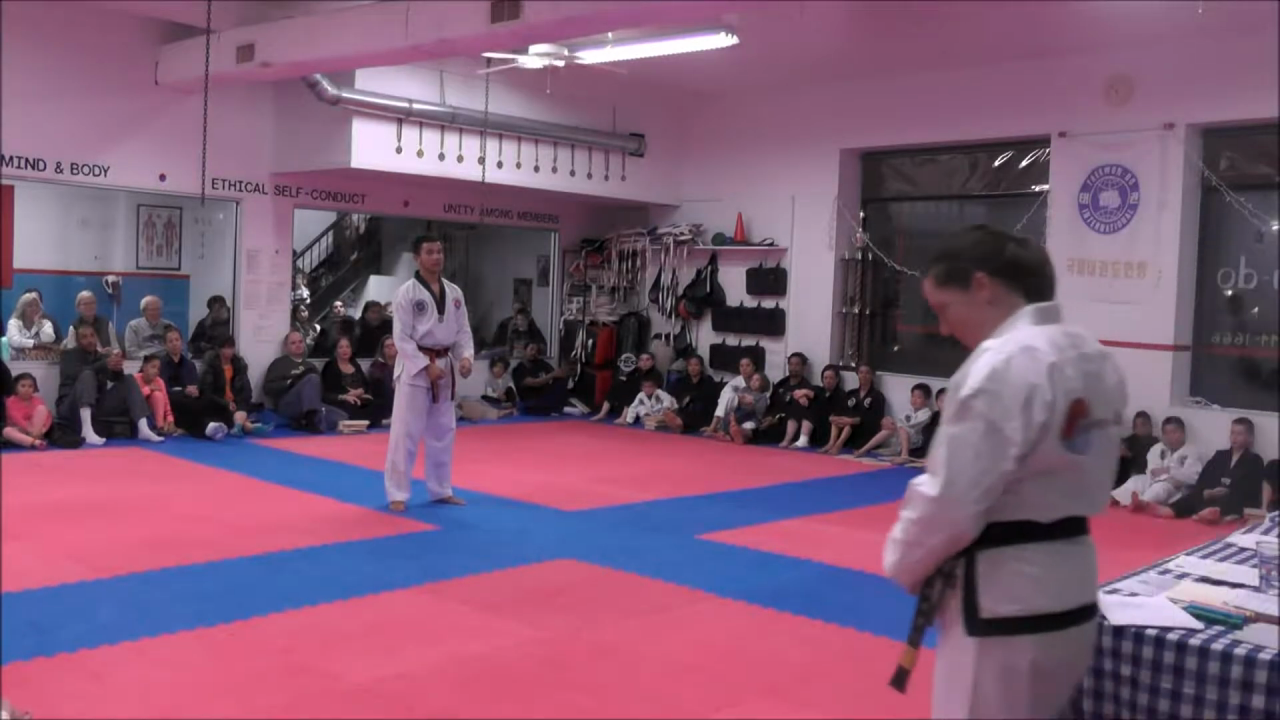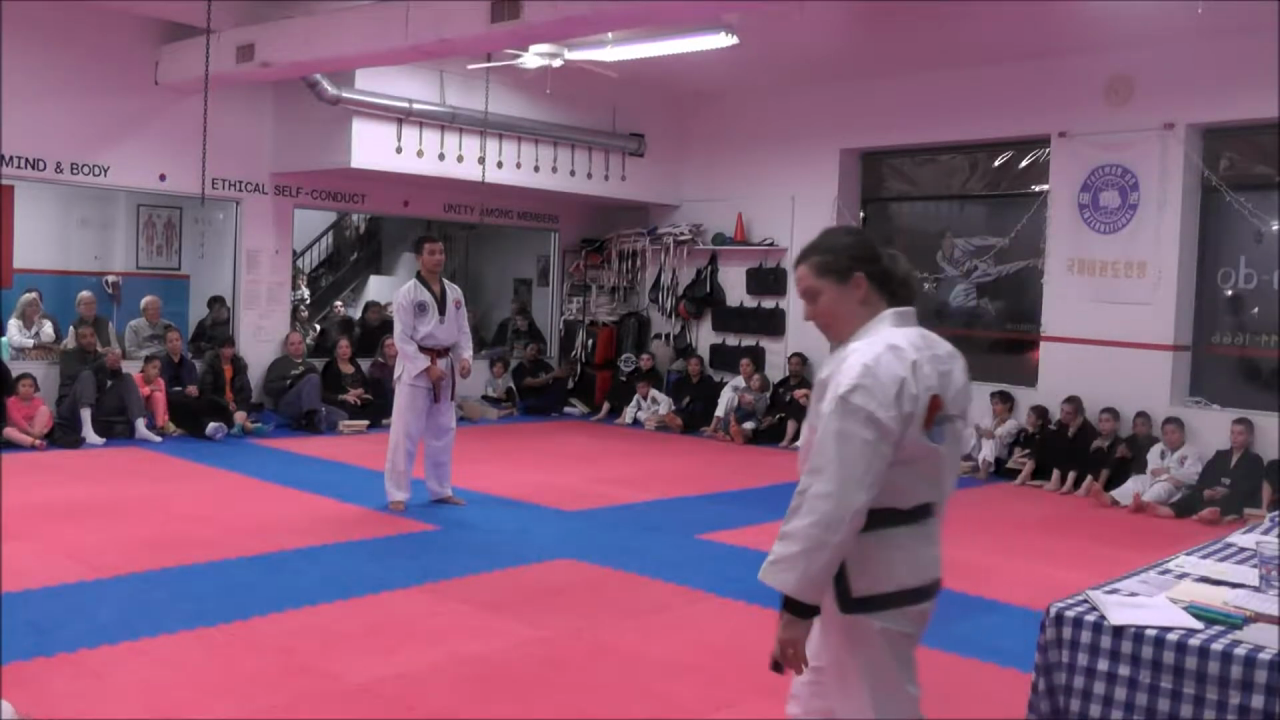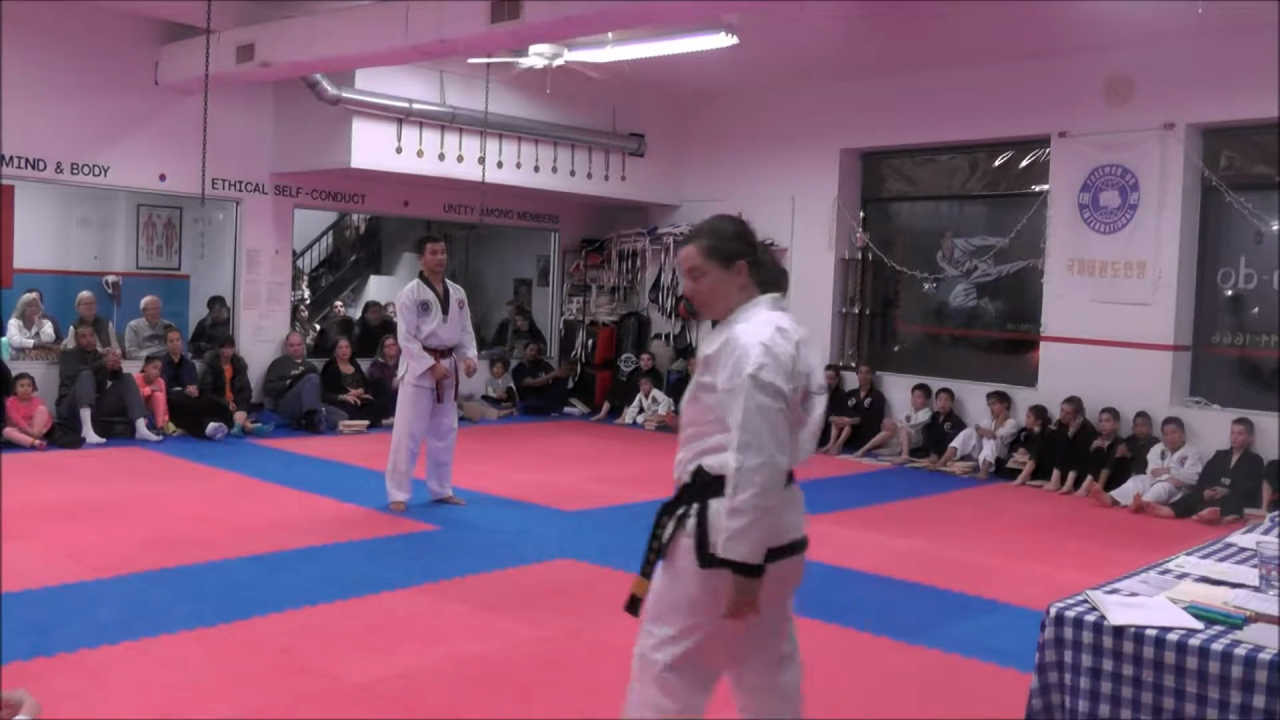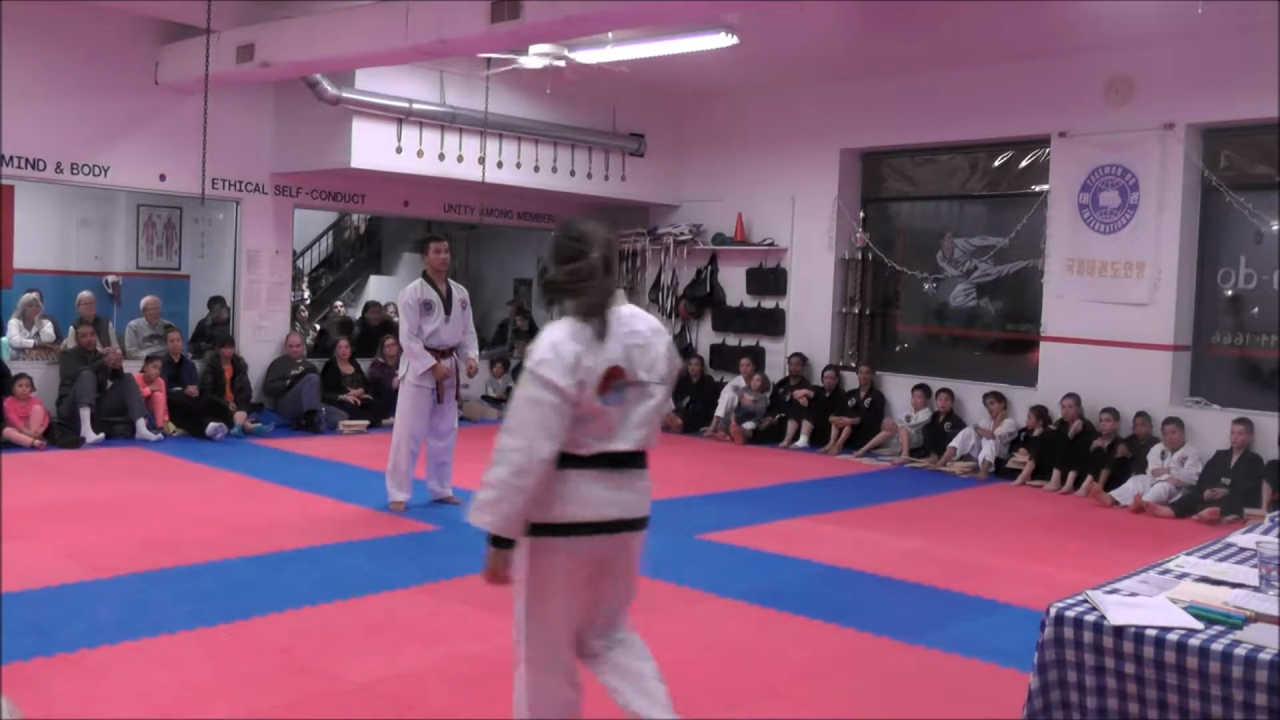
dt=0.4s
person 1, frame 1
left shoulder: (1000, 367)
right shoulder: (1095, 358)
left elbow: (950, 499)
left wrist: (906, 563)
left hip: (1002, 590)
right hip: (1070, 579)
person 1, frame 2
left shoulder: (865, 367)
right shoulder: (939, 354)
left elbow: (833, 496)
left wrist: (795, 603)
left hip: (865, 568)
right hip: (910, 552)
person 1, frame 3
left shoulder: (749, 344)
right shoulder: (777, 333)
left elbow: (756, 464)
left wrist: (742, 564)
left hip: (725, 531)
right hip: (768, 526)
left knee: (663, 660)
right knee: (771, 671)
person 1, frame 4
left shoulder: (557, 344)
right shoulder: (652, 332)
left elbow: (525, 448)
left wrist: (500, 535)
left hip: (564, 508)
right hip: (626, 501)
left knee: (545, 647)
right knee: (604, 633)
person 2, frame 1
left shoulder: (454, 292)
right shoulder: (407, 292)
left elbow: (462, 330)
right elbow: (401, 337)
left wrist: (465, 357)
right wrist: (426, 365)
left hip: (445, 366)
right hip: (415, 368)
left knee: (443, 432)
right knee: (406, 432)
left ankle: (441, 489)
right ankle: (397, 493)
person 2, frame 2
left shoulder: (454, 292)
right shoulder: (408, 293)
left elbow: (462, 331)
right elbow: (402, 338)
left wrist: (464, 358)
right wrist: (426, 367)
left hip: (445, 367)
right hip: (415, 369)
left knee: (443, 432)
right knee: (406, 433)
left ankle: (441, 489)
right ankle: (397, 493)
person 2, frame 3
left shoulder: (457, 293)
right shoulder: (411, 293)
left elbow: (465, 331)
right elbow: (406, 337)
left wrist: (469, 357)
right wrist: (431, 366)
left hip: (448, 367)
right hip: (419, 368)
left knee: (445, 433)
right knee: (408, 433)
left ankle: (441, 489)
right ankle: (398, 493)
person 2, frame 4
left shoulder: (460, 293)
right shoulder: (413, 292)
left elbow: (467, 332)
right elbow: (408, 337)
left wrist: (470, 358)
right wrist: (433, 365)
left hip: (449, 367)
right hip: (420, 368)
left knee: (444, 433)
right knee: (408, 432)
left ankle: (441, 489)
right ankle: (398, 493)
